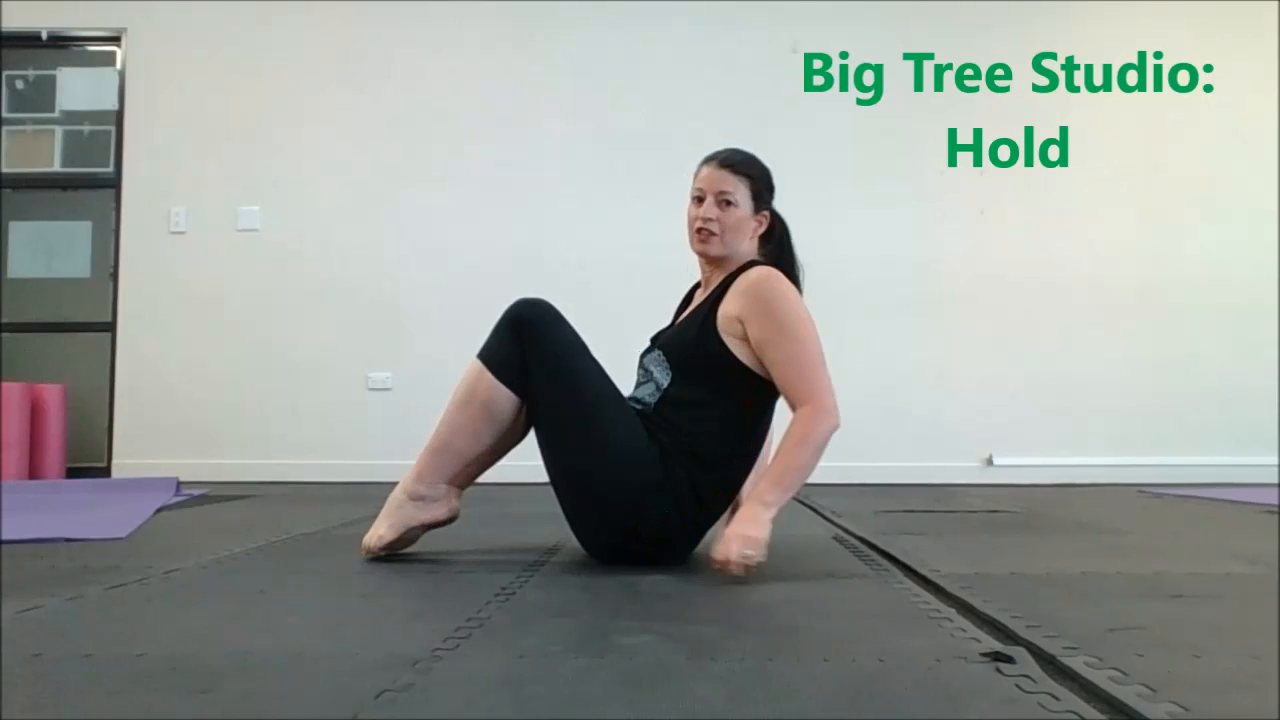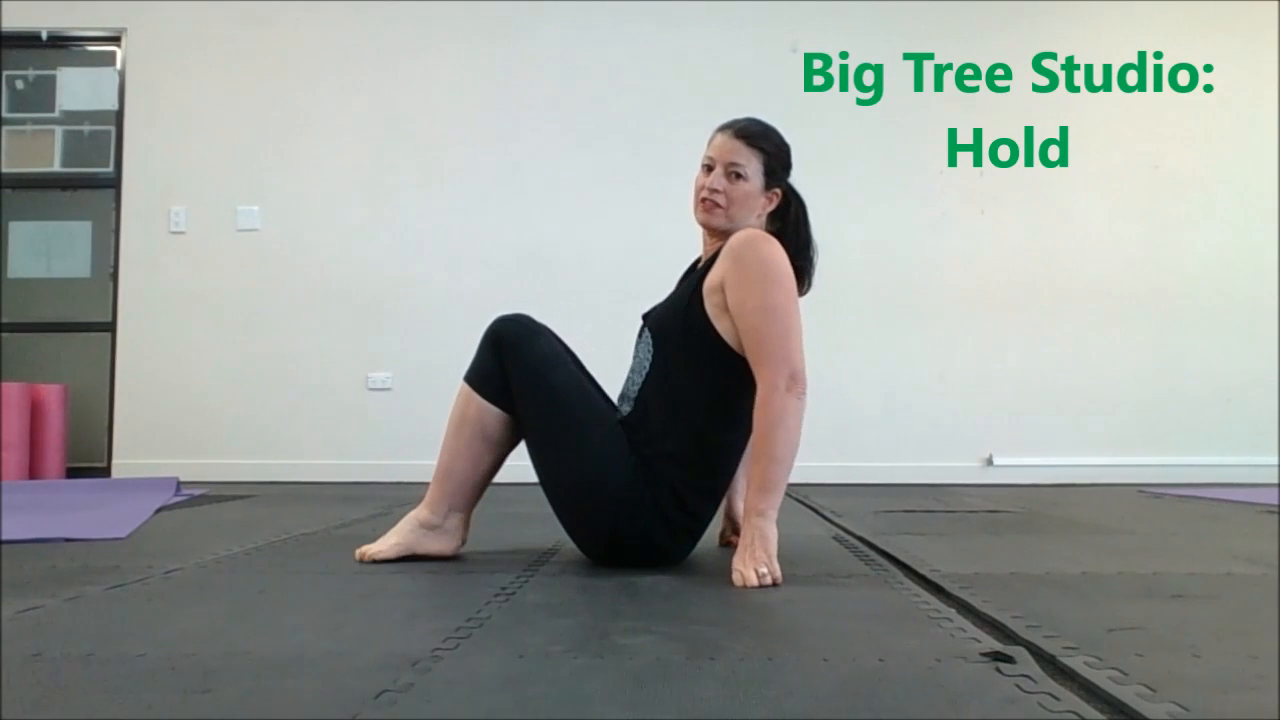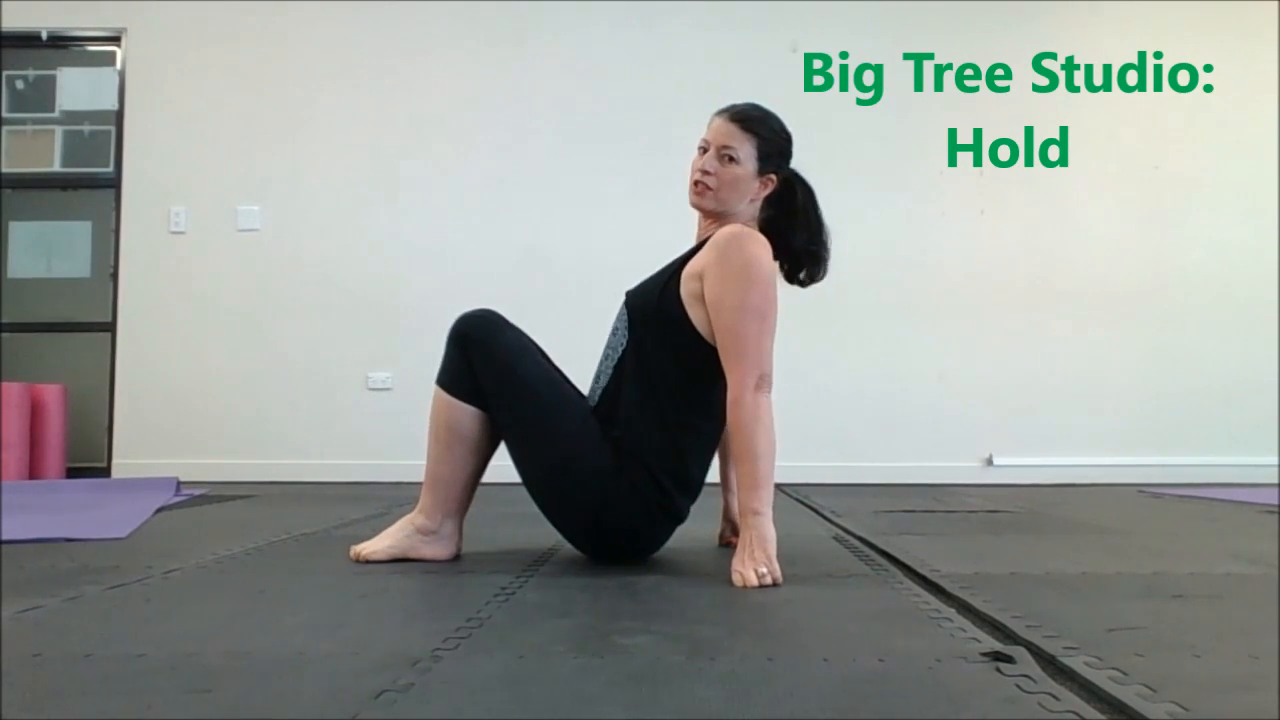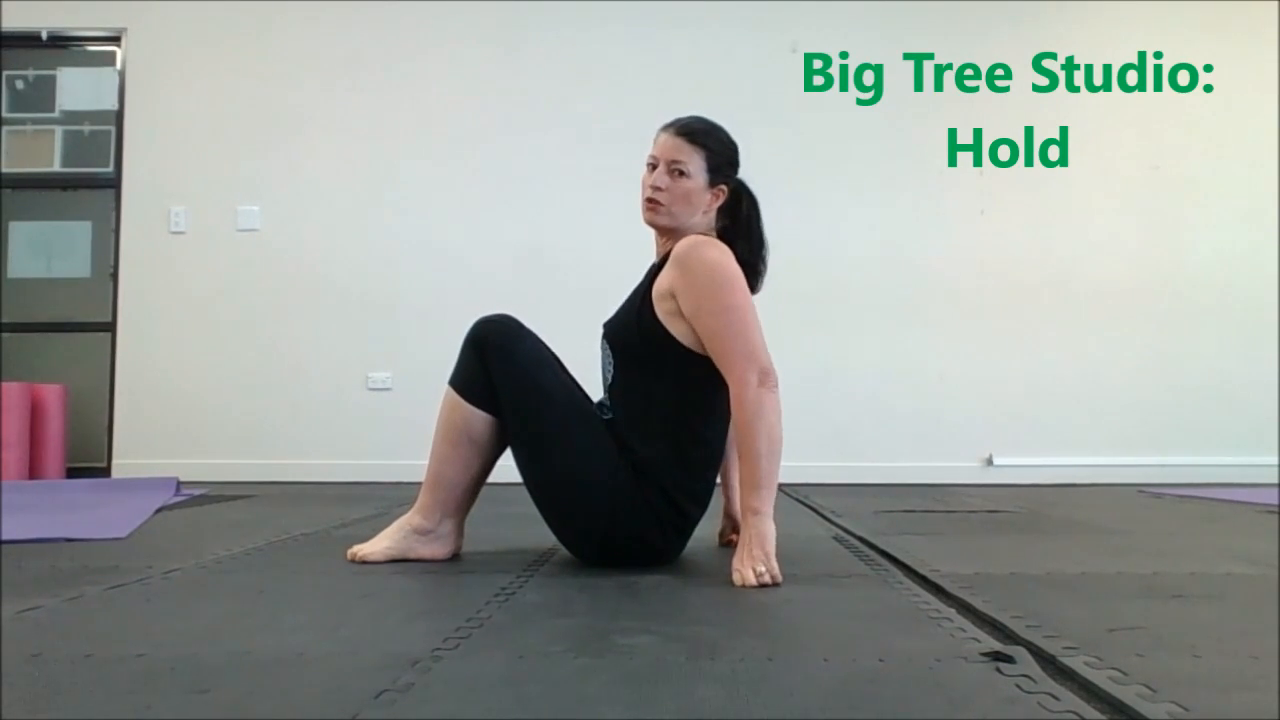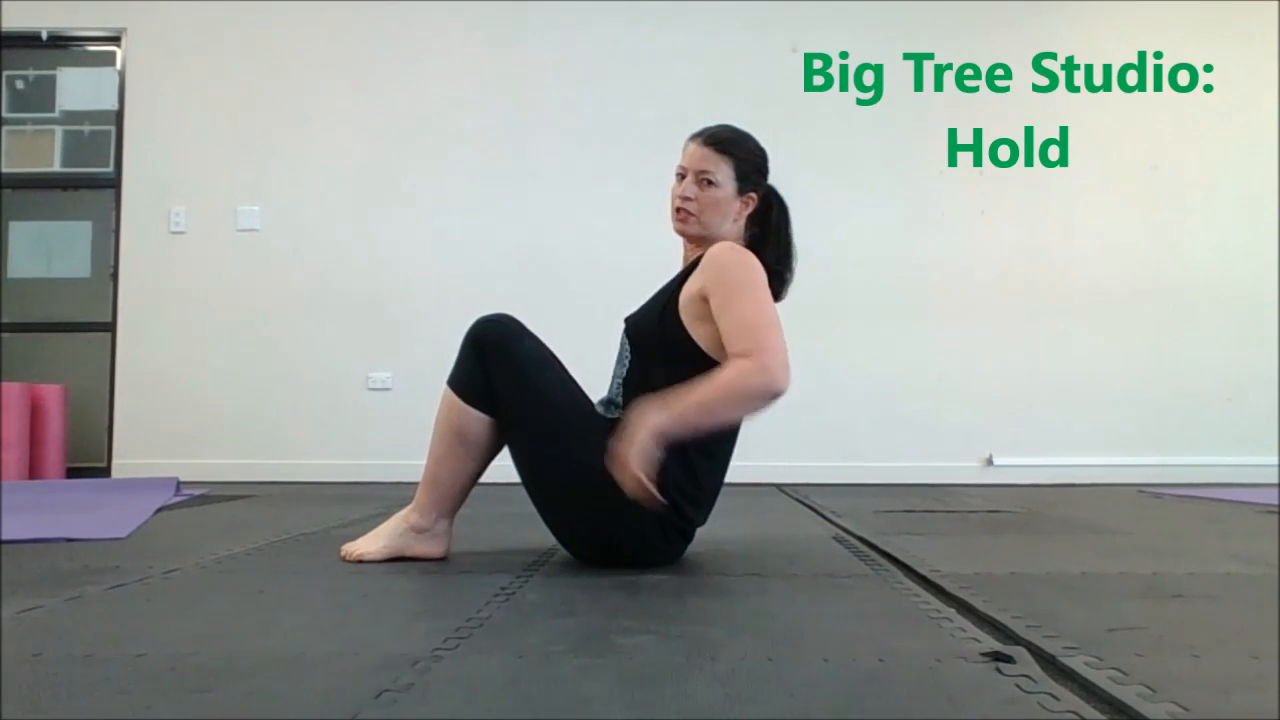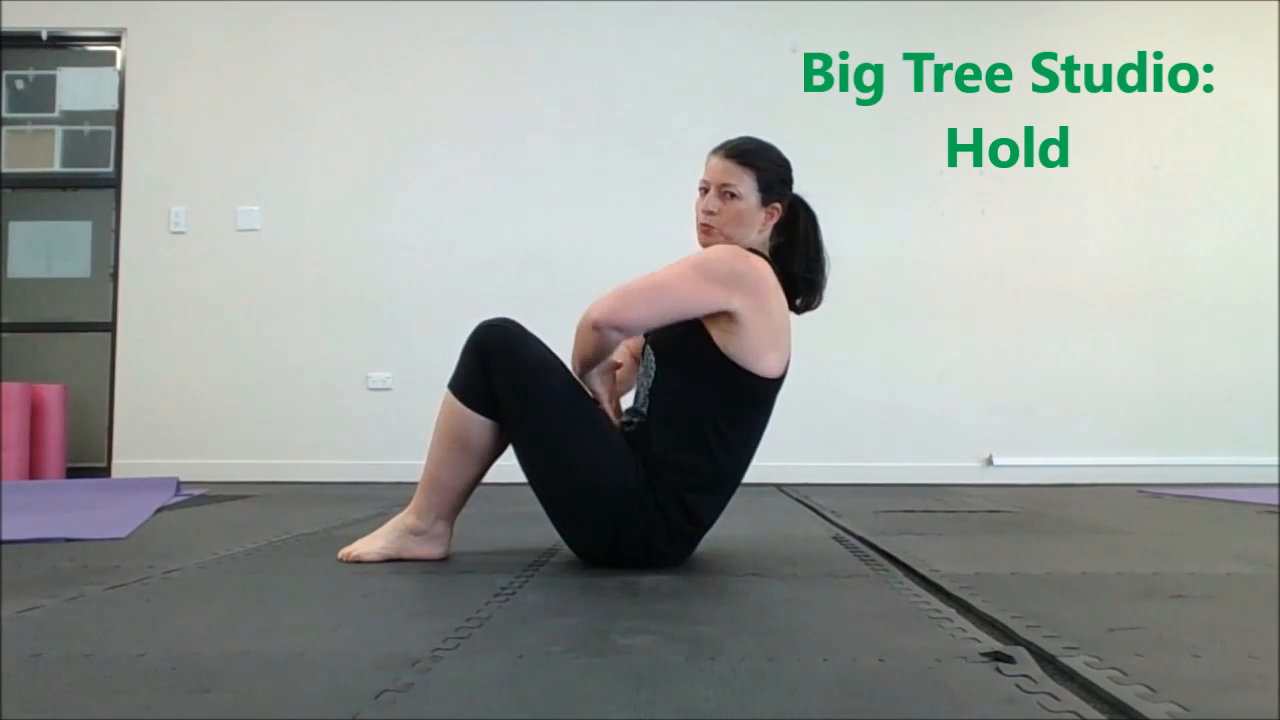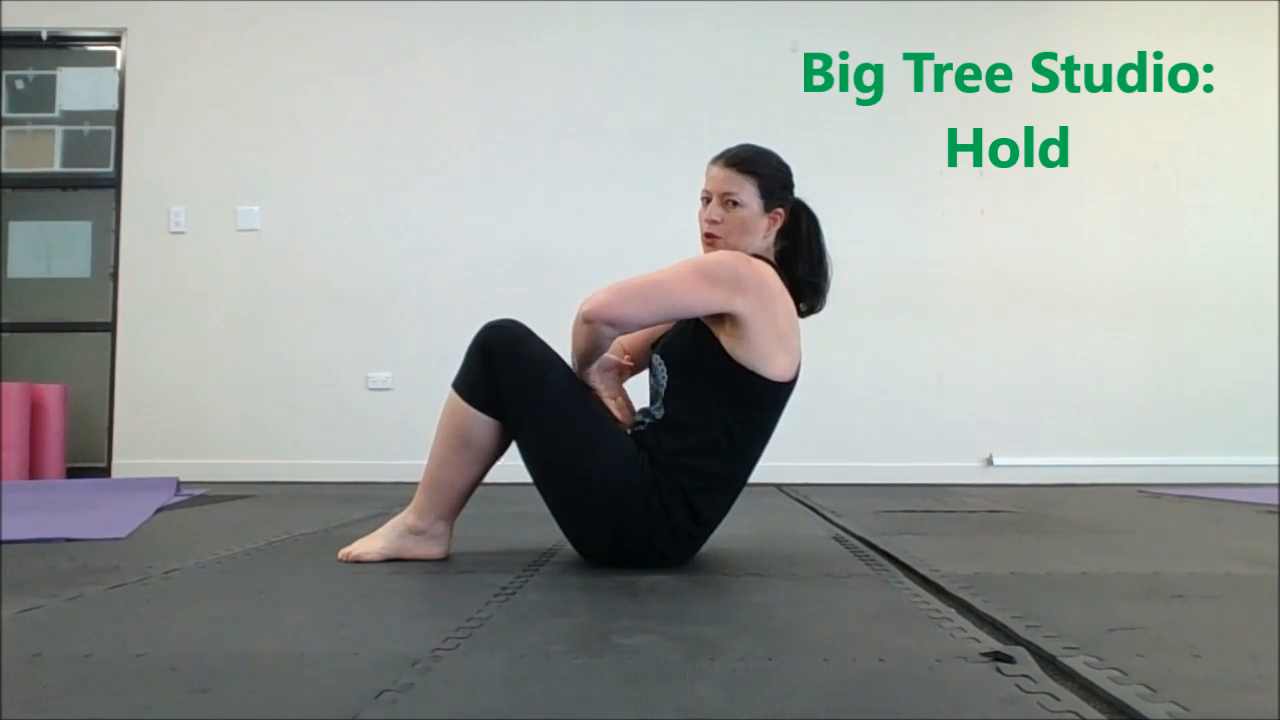
dt=0.7s
person 1, frame 1
left shoulder: (762, 290)
right shoulder: (704, 294)
left elbow: (819, 411)
right elbow: (738, 406)
left wrist: (758, 511)
right wrist: (738, 502)
left hip: (649, 512)
right hip: (636, 505)
left knee: (531, 325)
left ankle: (424, 492)
right ankle: (437, 489)
person 1, frame 2
left shoulder: (754, 253)
right shoulder: (711, 266)
left elbow: (785, 385)
right elbow: (727, 391)
left wrist: (761, 523)
right wrist: (735, 504)
left hip: (644, 516)
right hip: (642, 507)
left knee: (513, 343)
right knee: (520, 343)
left ankle: (438, 521)
right ankle: (444, 517)
person 1, frame 3
left shoulder: (739, 249)
right shoulder: (714, 253)
left elbow: (751, 387)
right elbow: (721, 393)
left wrist: (758, 525)
right wrist: (733, 509)
left hip: (620, 504)
right hip: (626, 499)
left knee: (479, 336)
right knee: (485, 340)
left ankle: (433, 528)
right ankle: (438, 523)
person 1, frame 4
left shoulder: (700, 259)
right shoulder: (677, 265)
left elbow: (756, 384)
right elbow: (717, 397)
left wrist: (758, 524)
right wrist: (734, 509)
left hip: (631, 517)
right hip: (634, 506)
left knee: (495, 342)
right knee: (499, 352)
left ankle: (429, 527)
right ankle: (438, 524)
person 1, frame 5
left shoulder: (731, 264)
right shoulder: (703, 273)
left elbow: (768, 375)
left wrist: (653, 425)
left hip: (632, 518)
left knee: (496, 342)
right knee: (502, 350)
left ankle: (424, 526)
right ankle: (429, 519)
person 1, frame 6
left shoulder: (737, 270)
right shoulder: (726, 285)
left elbow: (605, 317)
right elbow: (635, 354)
left wrist: (585, 368)
right wrist: (598, 375)
left hip: (643, 517)
right hip: (650, 508)
left knee: (497, 346)
right knee: (508, 362)
left ankle: (424, 526)
right ankle: (428, 522)
person 1, frame 7
left shoulder: (743, 277)
right shoulder: (723, 300)
left elbow: (601, 311)
right elbow: (621, 351)
left wrist: (588, 367)
right wrist: (596, 368)
left hip: (647, 518)
right hip: (651, 509)
left knee: (502, 348)
right knee: (509, 357)
left ankle: (424, 527)
right ankle: (430, 522)
